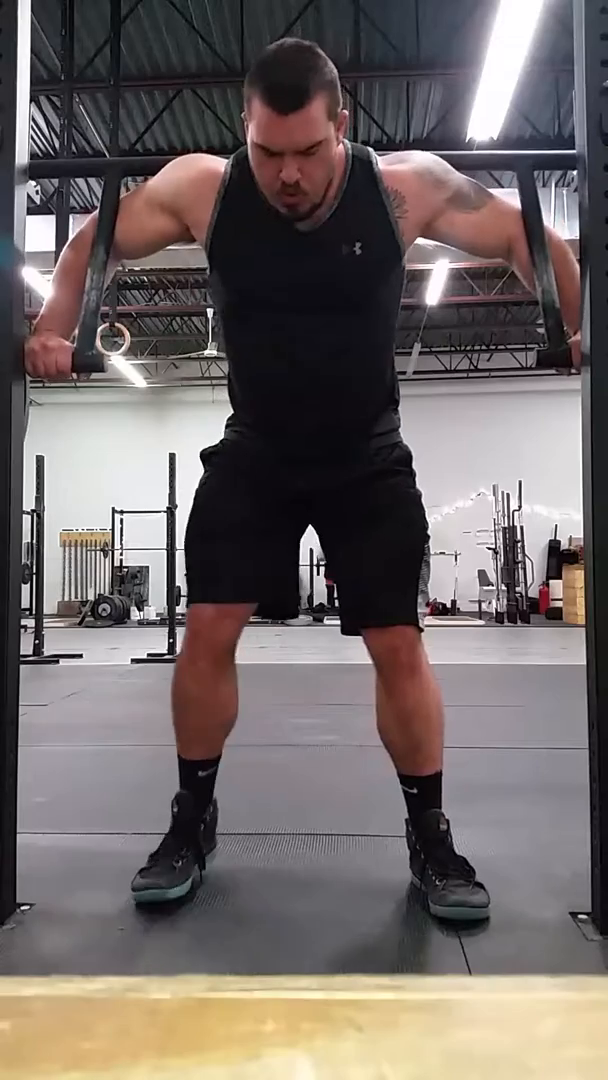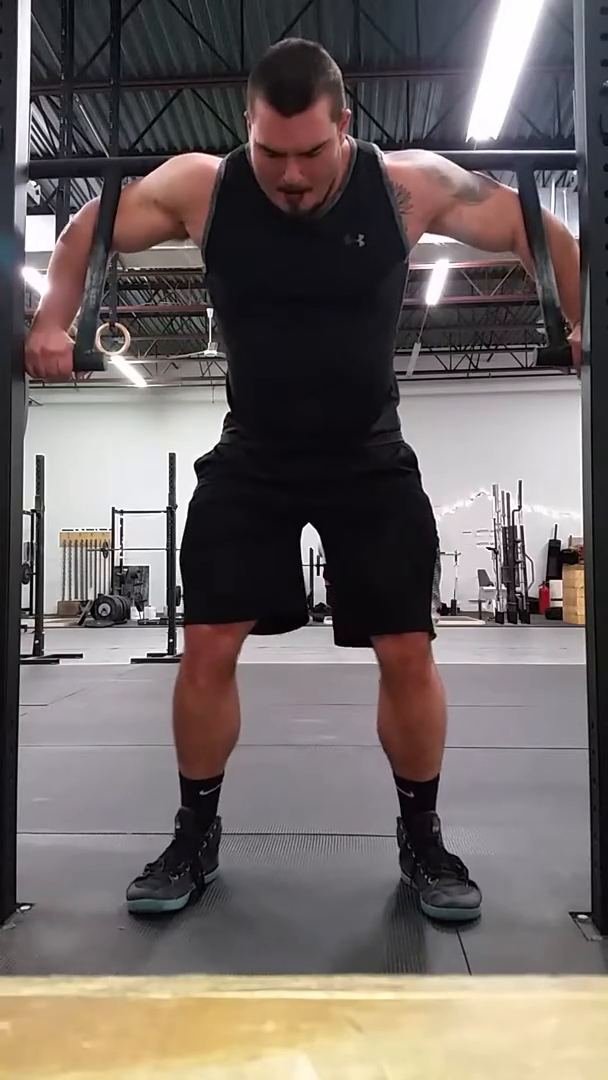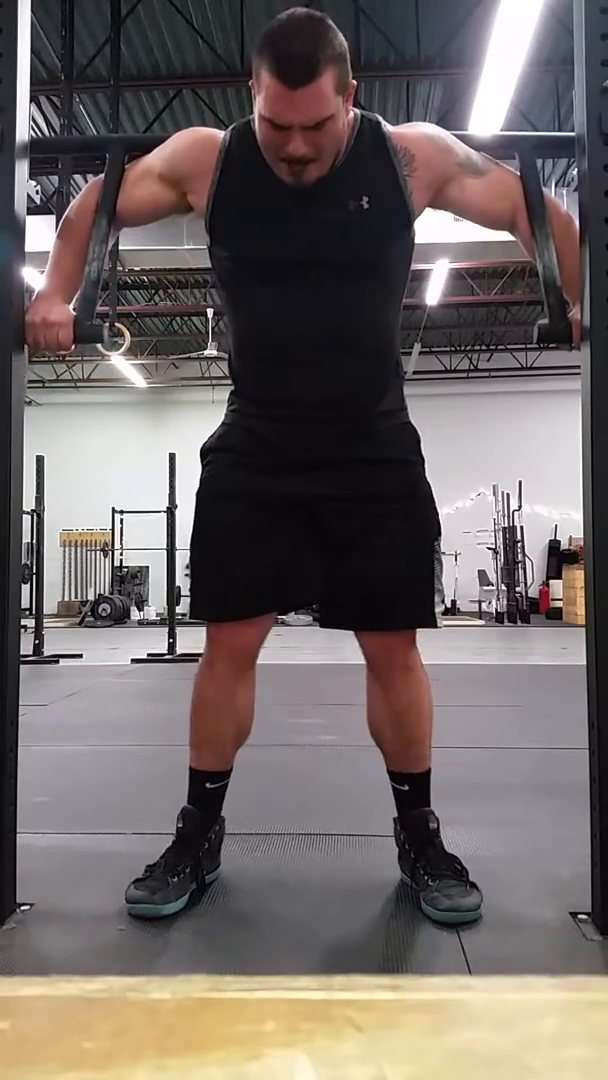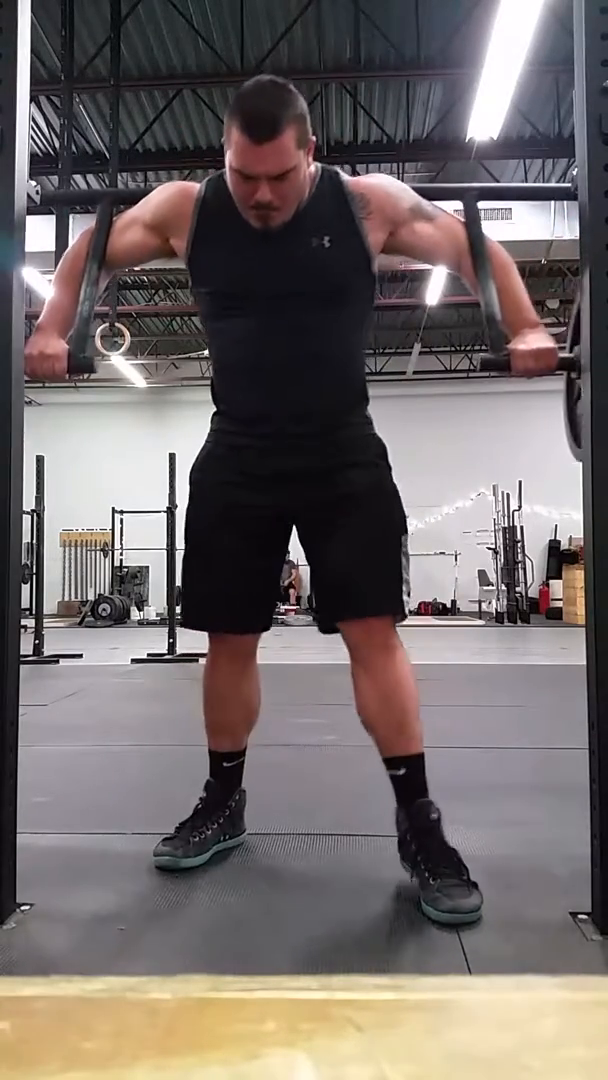
dt=1s
person 1, frame 1
left shoulder: (405, 186)
right shoulder: (200, 187)
left elbow: (529, 241)
right elbow: (94, 241)
left wrist: (577, 333)
right wrist: (53, 331)
left hip: (368, 463)
right hip: (251, 457)
left knee: (398, 646)
right knee: (207, 634)
left ankle: (430, 836)
right ankle: (192, 819)
person 1, frame 2
left shoulder: (410, 185)
right shoulder: (199, 187)
left elbow: (537, 234)
right elbow: (86, 232)
left wrist: (579, 327)
right wrist: (52, 324)
left hip: (371, 462)
right hip: (248, 461)
left knee: (407, 654)
right knee: (208, 647)
left ankle: (422, 837)
right ankle: (195, 836)
person 1, frame 3
left shoulder: (412, 156)
right shoulder: (204, 159)
left elbow: (535, 211)
right elbow: (93, 205)
left wrist: (577, 302)
right wrist: (55, 297)
left hip: (375, 450)
right hip: (254, 448)
left knee: (393, 647)
right knee: (230, 643)
left ankle: (418, 835)
right ankle: (199, 835)
person 1, frame 4
left shoulder: (369, 202)
right shoulder: (185, 208)
left elbow: (474, 248)
right elbow: (90, 251)
left wrist: (526, 329)
right wrist: (53, 331)
left hip: (345, 456)
right hip: (236, 458)
left knee: (373, 632)
right knee: (229, 640)
left ankle: (418, 823)
right ankle: (223, 801)
